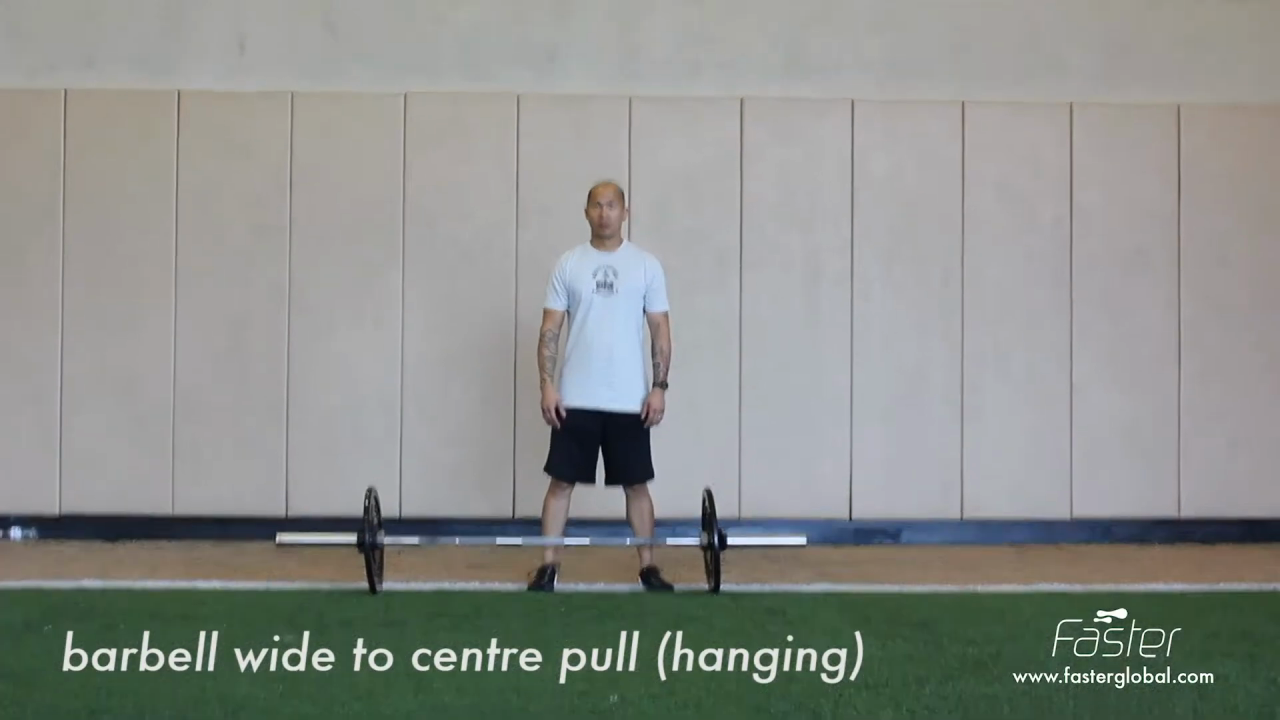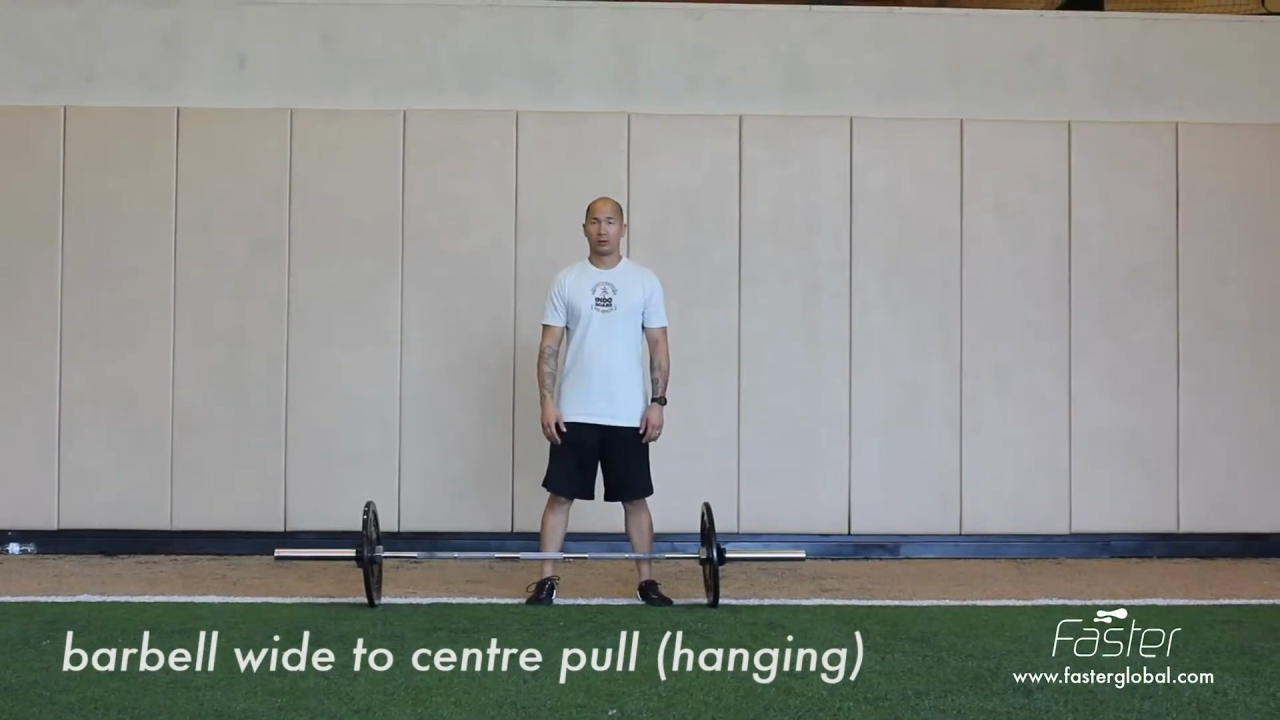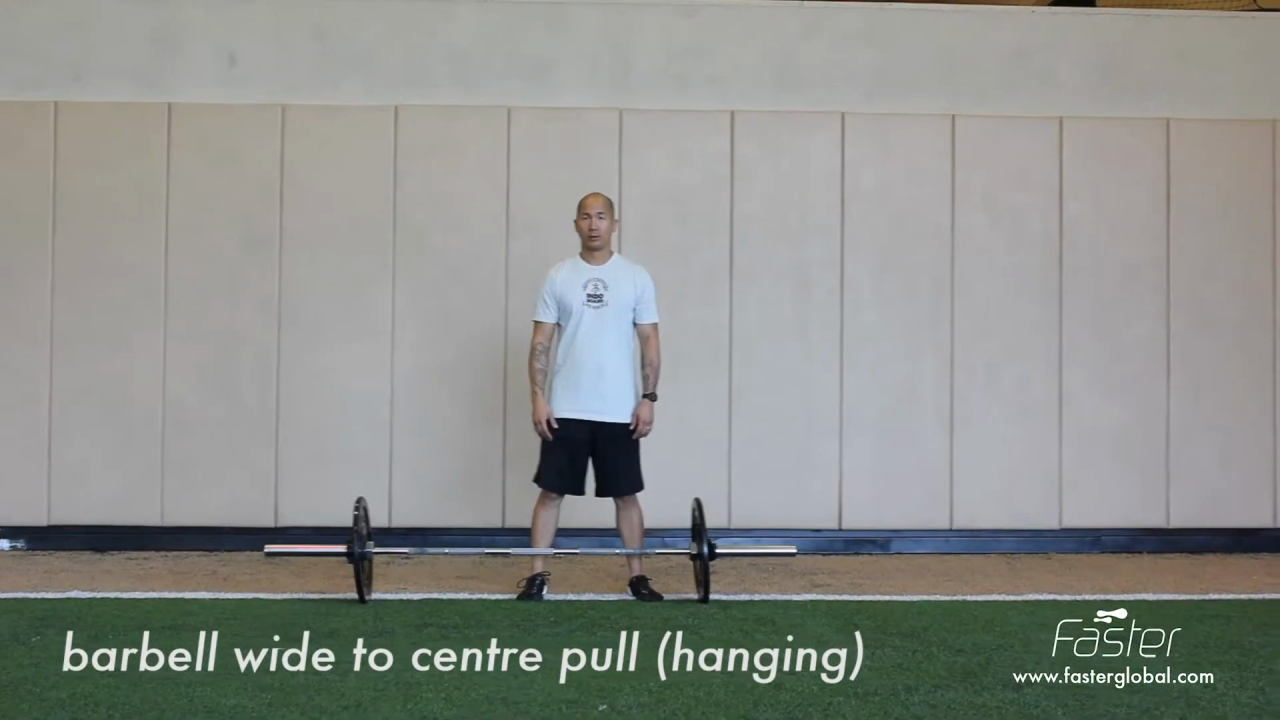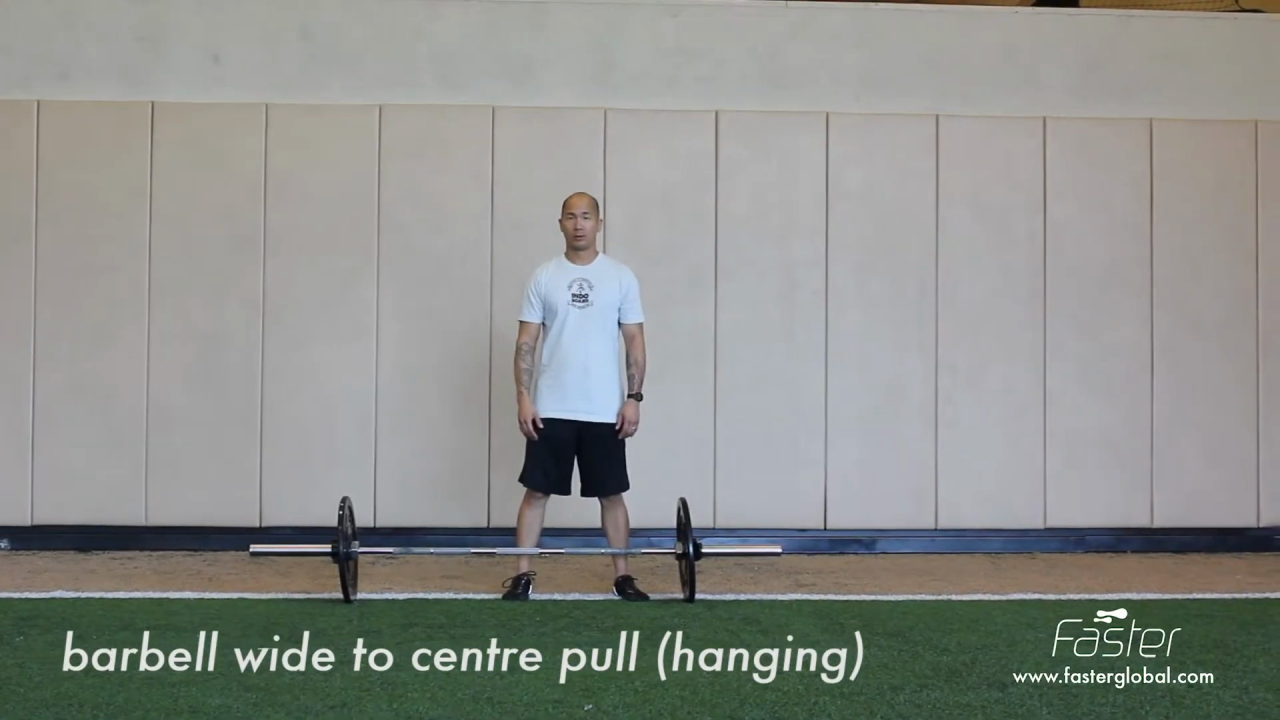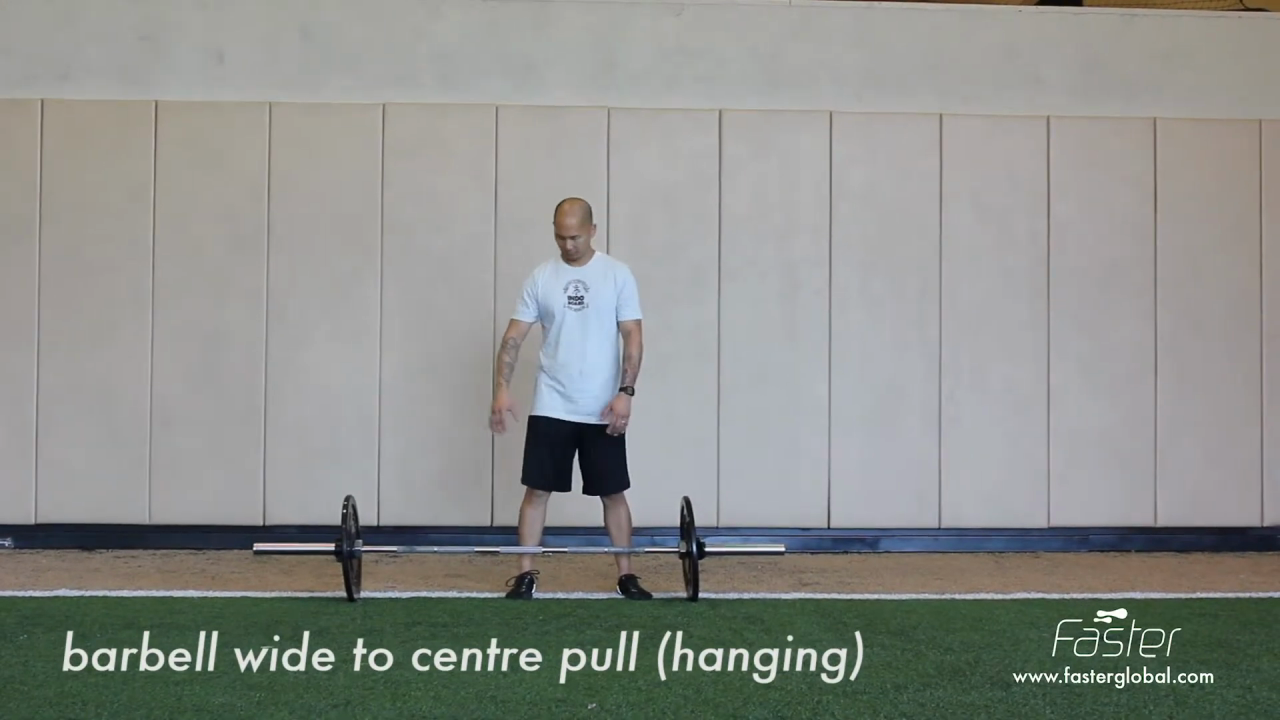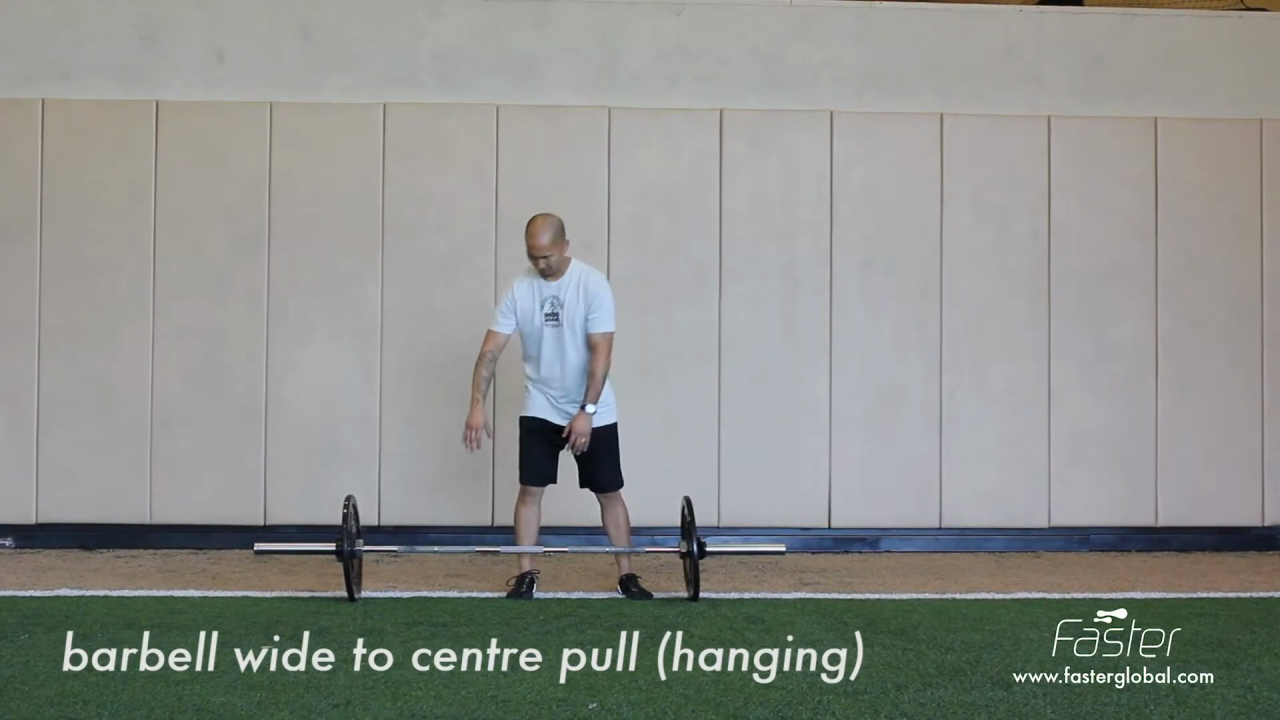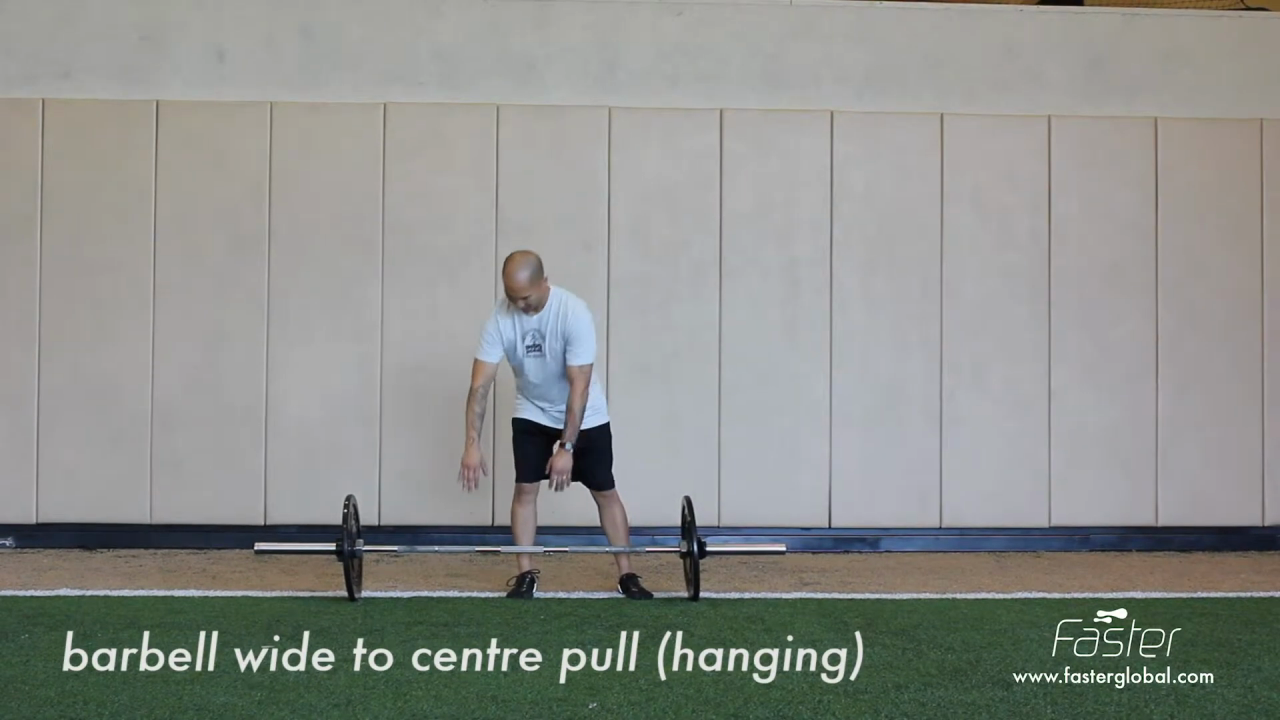
dt=0.4s
person 1, frame 1
left shoulder: (646, 264)
right shoulder: (568, 264)
left elbow: (660, 329)
right elbow: (550, 329)
left wrist: (659, 387)
right wrist: (547, 385)
left hip: (629, 400)
right hip: (576, 399)
left knee: (636, 482)
right knee: (561, 480)
left ankle: (647, 566)
right ankle: (548, 564)
person 1, frame 2
left shoulder: (645, 280)
right shoulder: (566, 280)
left elbow: (658, 345)
right elbow: (549, 346)
left wrist: (657, 402)
right wrist: (547, 402)
left hip: (628, 415)
right hip: (575, 414)
left knee: (635, 498)
right knee: (560, 495)
left ankle: (646, 580)
right ankle: (547, 578)
person 1, frame 3
left shoulder: (636, 276)
right shoulder: (558, 277)
left elbow: (649, 341)
right elbow: (540, 342)
left wrist: (648, 398)
right wrist: (538, 398)
left hip: (619, 411)
right hip: (566, 409)
left knee: (626, 493)
right knee: (551, 491)
left ankle: (637, 576)
right ankle: (537, 574)
person 1, frame 4
left shoulder: (620, 276)
right shoulder: (543, 276)
left elbow: (634, 341)
right elbow: (526, 342)
left wrist: (633, 398)
right wrist: (523, 398)
left hip: (604, 411)
right hip: (551, 409)
left knee: (611, 494)
right knee: (536, 491)
left ankle: (622, 575)
right ankle: (523, 575)
person 1, frame 5
left shoulder: (617, 274)
right shoulder: (540, 277)
left elbow: (632, 337)
right elbow: (514, 336)
left wrist: (625, 392)
right wrist: (501, 388)
left hip: (602, 410)
right hip: (551, 409)
left knee: (613, 492)
right knee: (537, 489)
left ankle: (625, 574)
right ankle: (526, 573)
person 1, frame 6
left shoulder: (592, 284)
right shoulder: (519, 289)
left elbow: (601, 352)
right elbow: (490, 350)
left wrist: (587, 411)
right wrist: (477, 405)
left hip: (592, 413)
right hip: (540, 409)
left knee: (609, 492)
right knee: (530, 489)
left ankle: (626, 574)
right ankle: (526, 574)
person 1, frame 7
left shoulder: (573, 312)
right shoulder: (499, 317)
left elbow: (579, 386)
right elbow: (480, 383)
left wrist: (566, 448)
right wrist: (472, 444)
left hip: (585, 416)
right hip: (532, 412)
left knee: (604, 490)
right knee: (525, 488)
left ankle: (626, 574)
right ankle: (526, 574)
